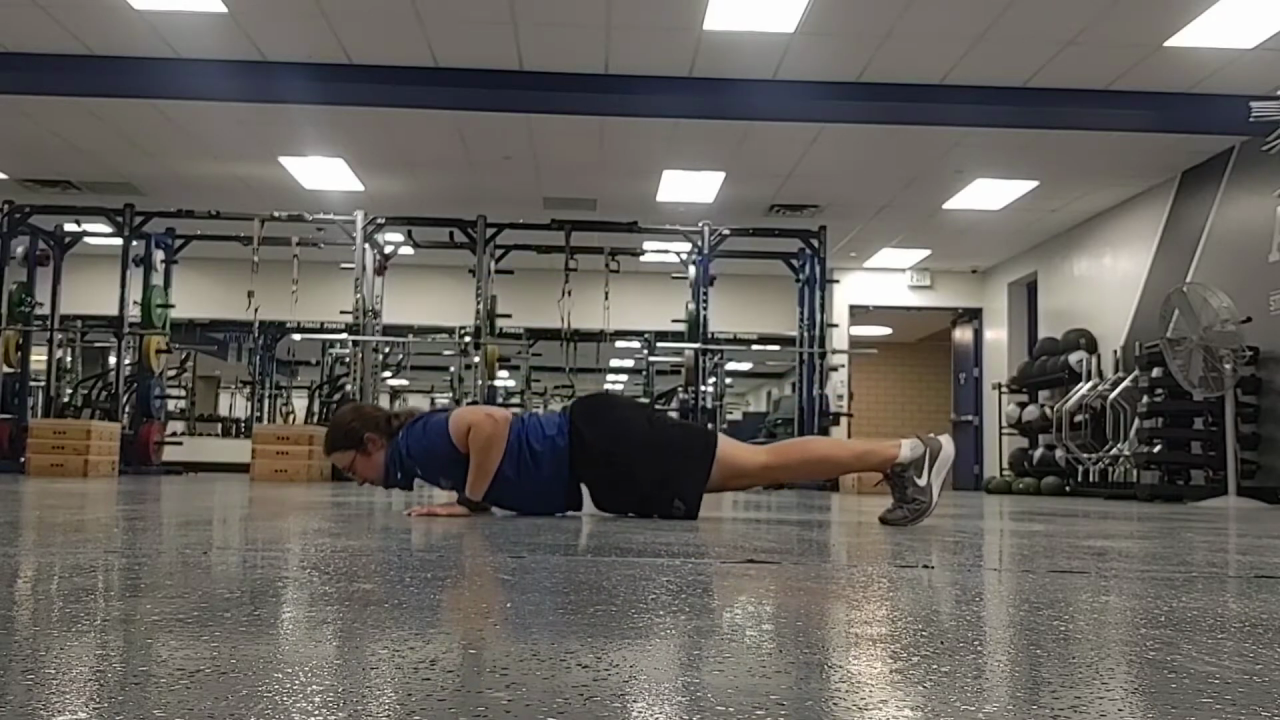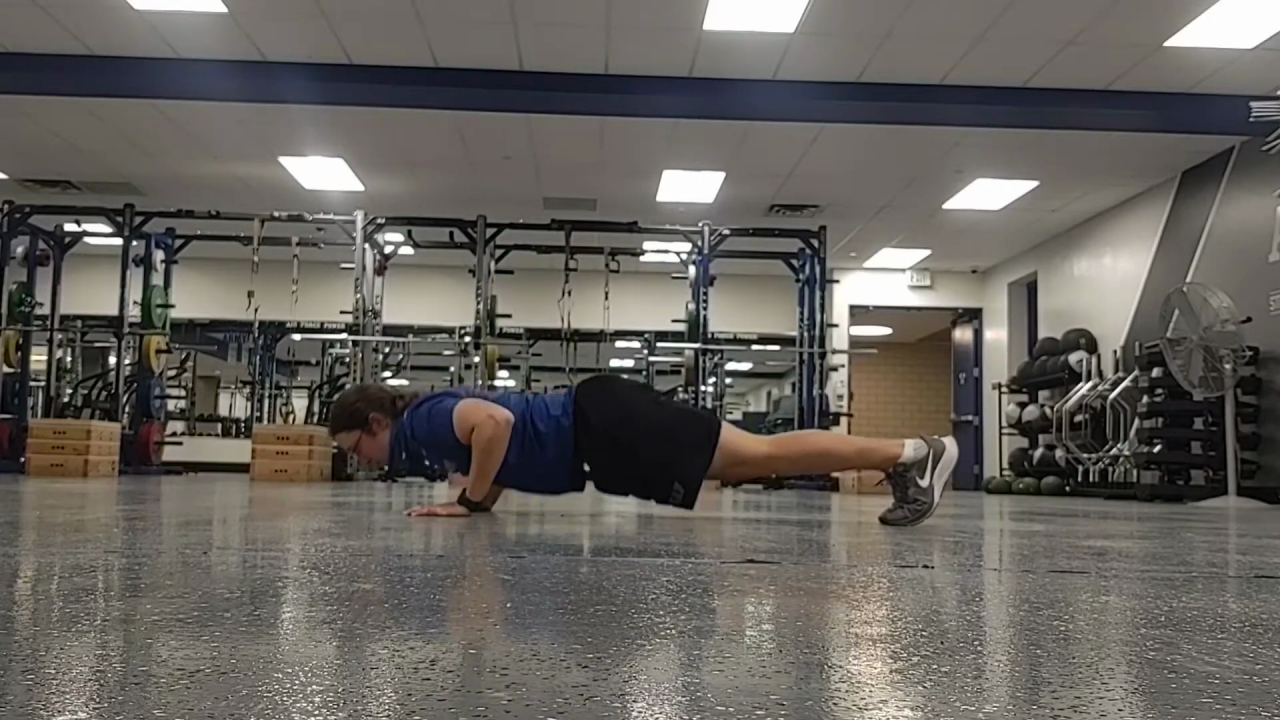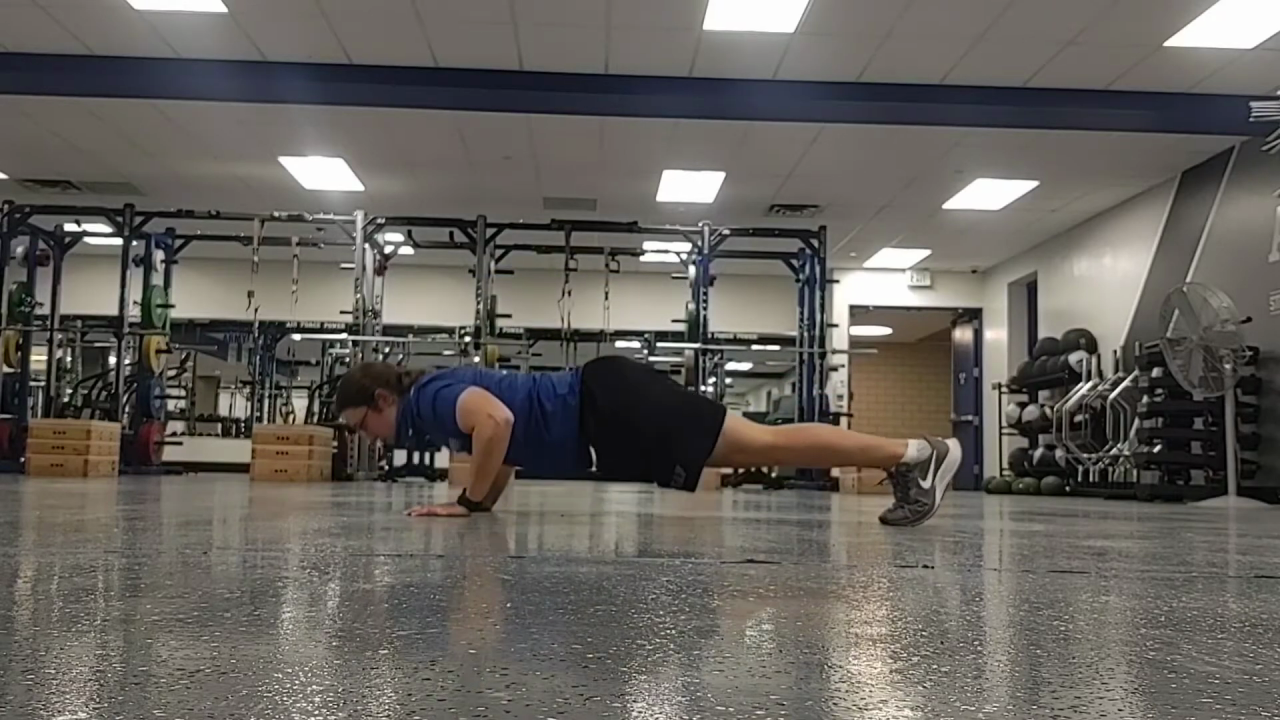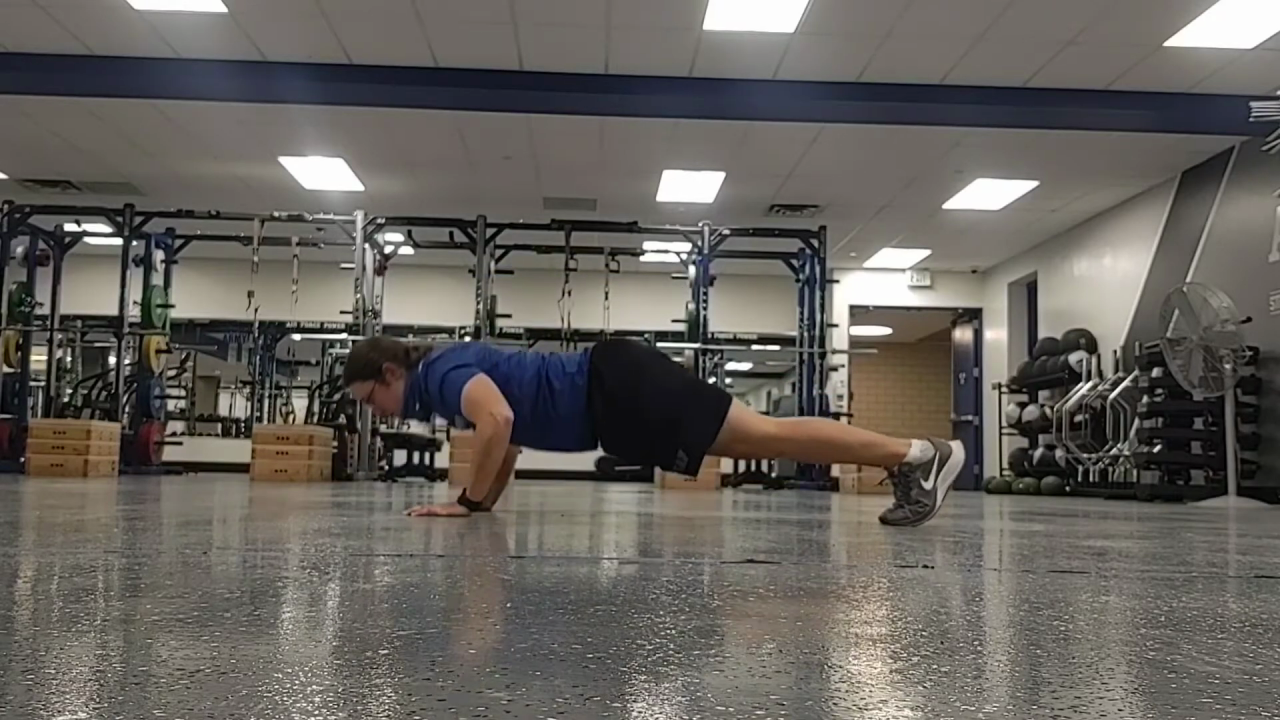
dt=0.1s
person 1, frame 1
left shoulder: (417, 441)
right shoulder: (423, 440)
left elbow: (491, 421)
left wrist: (468, 500)
right wrist: (475, 499)
left hip: (597, 442)
right hip: (589, 448)
left knee: (756, 464)
right knee: (754, 463)
left ankle: (909, 453)
right ankle: (902, 456)
person 1, frame 2
left shoulder: (426, 417)
right shoulder: (432, 418)
left elbow: (498, 423)
left wrist: (467, 502)
right wrist: (480, 499)
left hip: (605, 422)
right hip: (598, 430)
left knee: (756, 453)
right knee: (752, 457)
left ankle: (915, 453)
right ankle: (905, 458)
person 1, frame 3
left shoulder: (431, 397)
right shoulder: (440, 396)
left elbow: (498, 420)
right elbow: (503, 445)
left wrist: (468, 502)
right wrist: (483, 500)
left hip: (609, 403)
right hip: (601, 415)
left knee: (760, 443)
right knee: (757, 448)
left ankle: (916, 453)
right ankle: (906, 457)
person 1, frame 4
left shoulder: (442, 371)
right shoulder: (448, 375)
left elbow: (498, 423)
right elbow: (507, 438)
left wrist: (468, 500)
right wrist: (485, 498)
left hip: (619, 384)
right hip: (612, 399)
left knee: (761, 434)
right knee: (756, 442)
left ankle: (921, 455)
right ankle: (906, 461)
